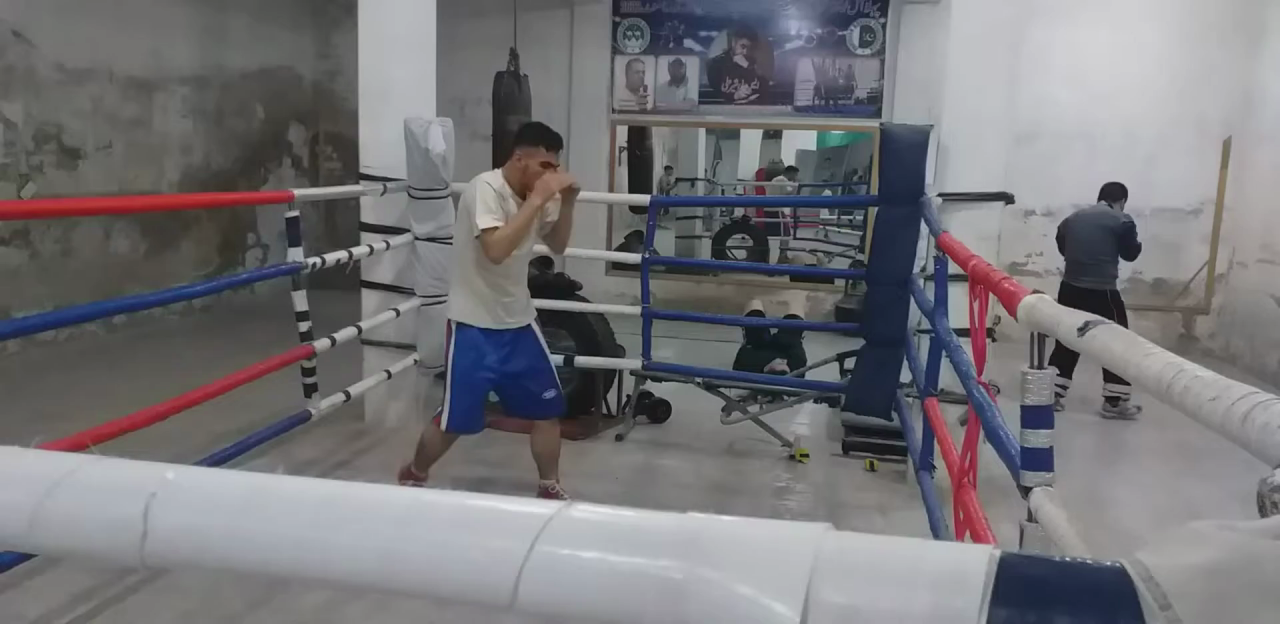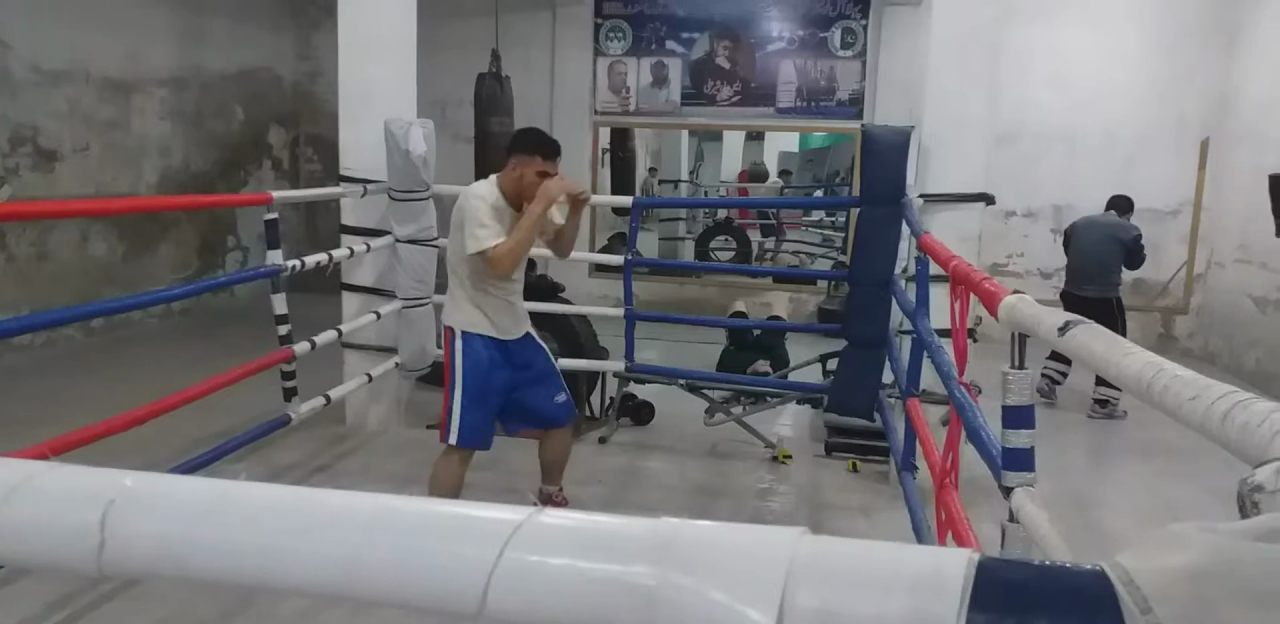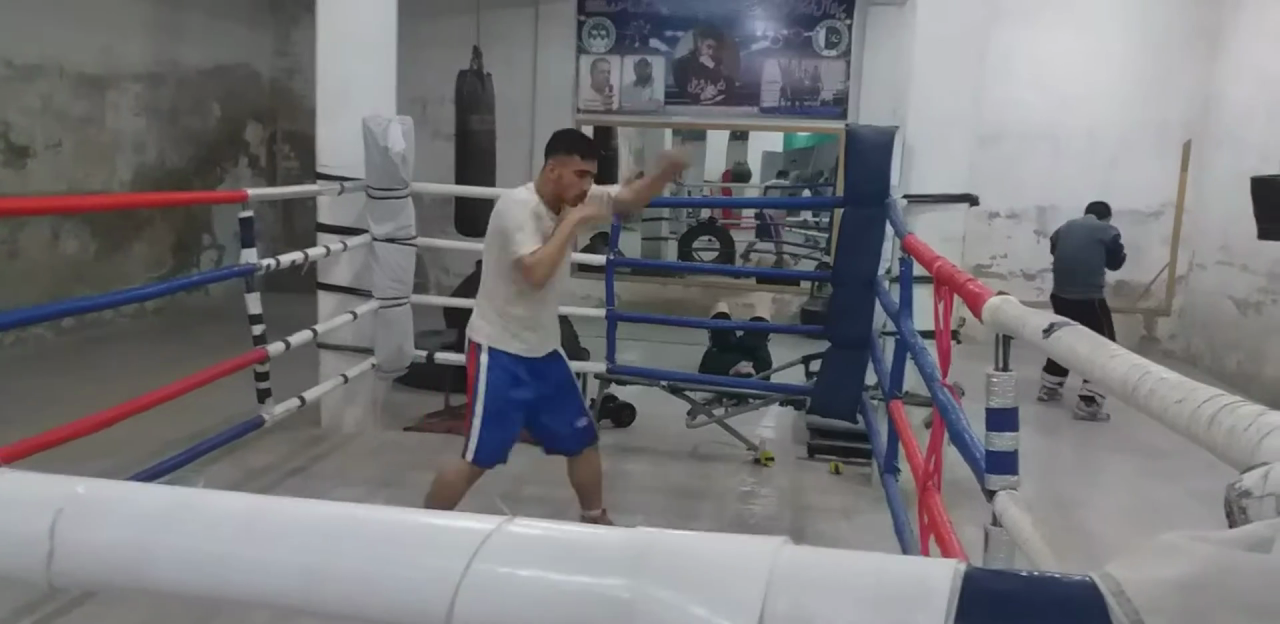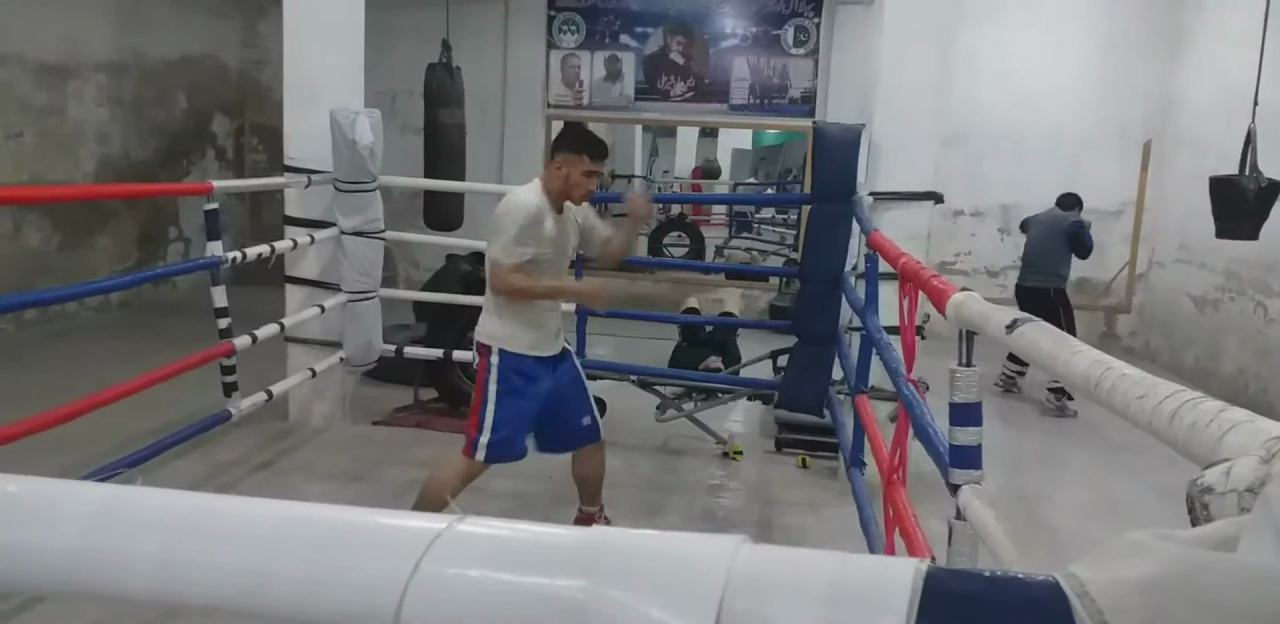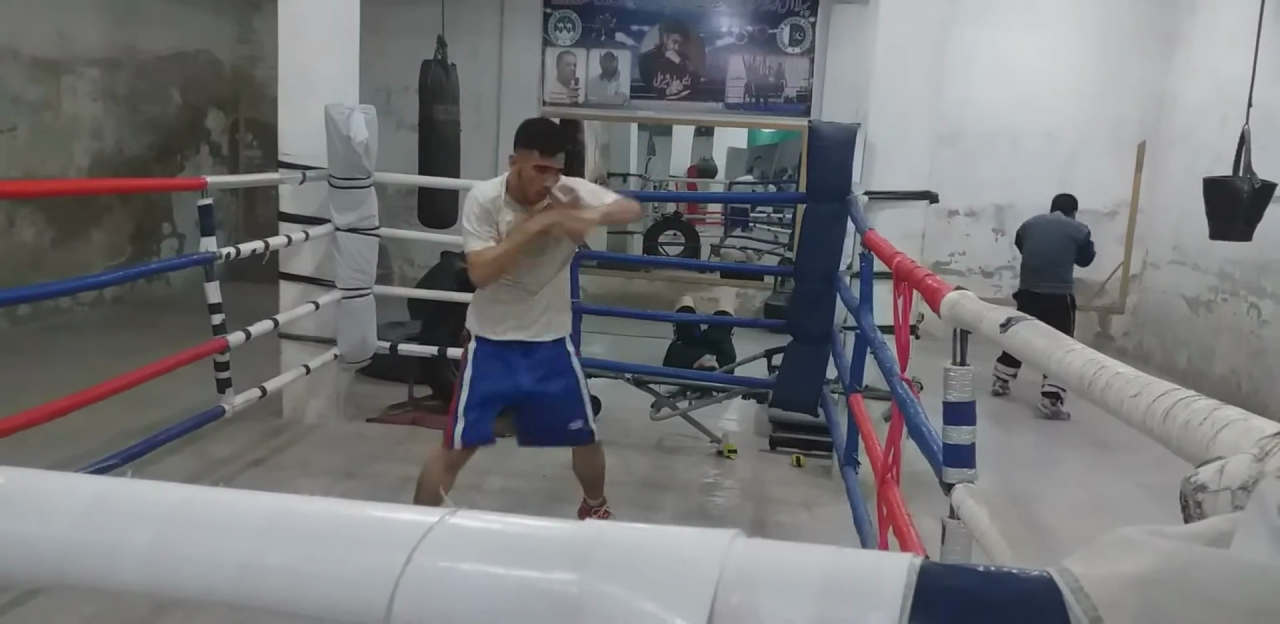
dt=0.4s
person 1, frame 1
left shoulder: (537, 194)
right shoulder: (483, 189)
left elbow: (557, 245)
right elbow: (497, 250)
left wrist: (564, 202)
right wrist: (538, 199)
left hip: (519, 322)
right hip: (473, 324)
left knee: (547, 411)
right knee: (454, 423)
left ankle: (550, 489)
right ankle: (414, 475)
person 1, frame 2
left shoulder: (531, 198)
right shoulder: (478, 198)
left elbow: (561, 247)
right elbow: (501, 265)
left wrist: (574, 208)
right wrist: (542, 205)
left hip: (516, 331)
right hip: (472, 334)
left knee: (560, 417)
right knee: (462, 445)
left ankle: (550, 496)
person 1, frame 3
left shoulder: (579, 199)
right shoulder: (518, 206)
left elbow: (630, 201)
right elbow: (538, 274)
left wrist: (663, 170)
right wrist: (575, 222)
left hip: (543, 349)
right hip: (499, 351)
left knee: (583, 442)
right knee: (476, 460)
left ankle: (596, 524)
person 1, frame 4
left shoulder: (570, 209)
right shoulder: (525, 210)
left elbow: (609, 249)
right elbow: (501, 283)
left wrist: (632, 225)
right wrist: (568, 290)
left hip: (550, 348)
right hip: (508, 350)
left knee: (588, 438)
right knee: (476, 460)
left ankle: (590, 516)
person 1, frame 5
left shoulder: (569, 191)
right shoulder: (482, 200)
left elbow: (632, 211)
right elbow: (481, 273)
left wrist: (594, 216)
right wrist: (532, 227)
left hip: (550, 340)
right hip: (492, 340)
left knee: (583, 437)
right knee: (457, 447)
left ankle: (595, 507)
person 2, frame 1
left shoulder: (1074, 218)
right shoulder: (1121, 220)
left elbow: (1062, 246)
right elbow: (1131, 253)
right wrist: (1129, 232)
left hip: (1070, 287)
right hip: (1102, 291)
left knee: (1067, 342)
left ankle: (1051, 392)
right ankle: (1116, 401)
person 2, frame 2
left shoulder: (1079, 223)
right shoulder: (1129, 231)
left elbow: (1067, 248)
right elbow: (1134, 263)
left hip: (1073, 293)
right hip: (1105, 298)
left ankle: (1049, 380)
right ankle: (1103, 403)
person 2, frame 3
left shoulder: (1065, 228)
right shoulder: (1108, 231)
left elbow: (1055, 250)
right elbow: (1116, 262)
left hip: (1061, 296)
right hip: (1089, 299)
left ankle: (1049, 388)
right ankle: (1088, 402)
person 2, frame 4
left shoulder: (1039, 218)
right shoulder: (1071, 222)
left elbow: (1024, 226)
right elbow: (1083, 251)
right wrist: (1085, 229)
left hip: (1025, 286)
right hip: (1049, 289)
left ankle: (1009, 377)
right ankle: (1058, 396)
person 2, frame 5
left shoulder: (1031, 223)
right shoulder: (1079, 229)
left elbow: (1019, 244)
right elbow: (1085, 260)
left hip: (1028, 292)
right hip: (1059, 296)
left ankle: (1001, 381)
right ankle: (1050, 400)
